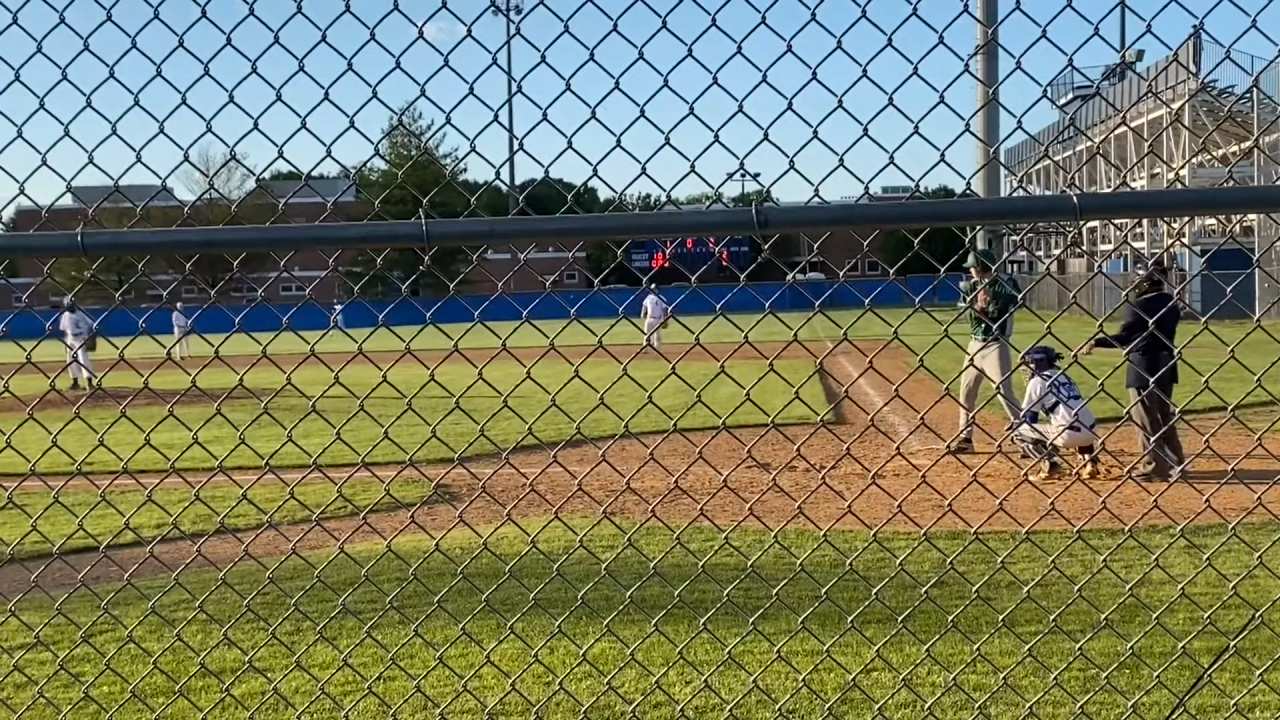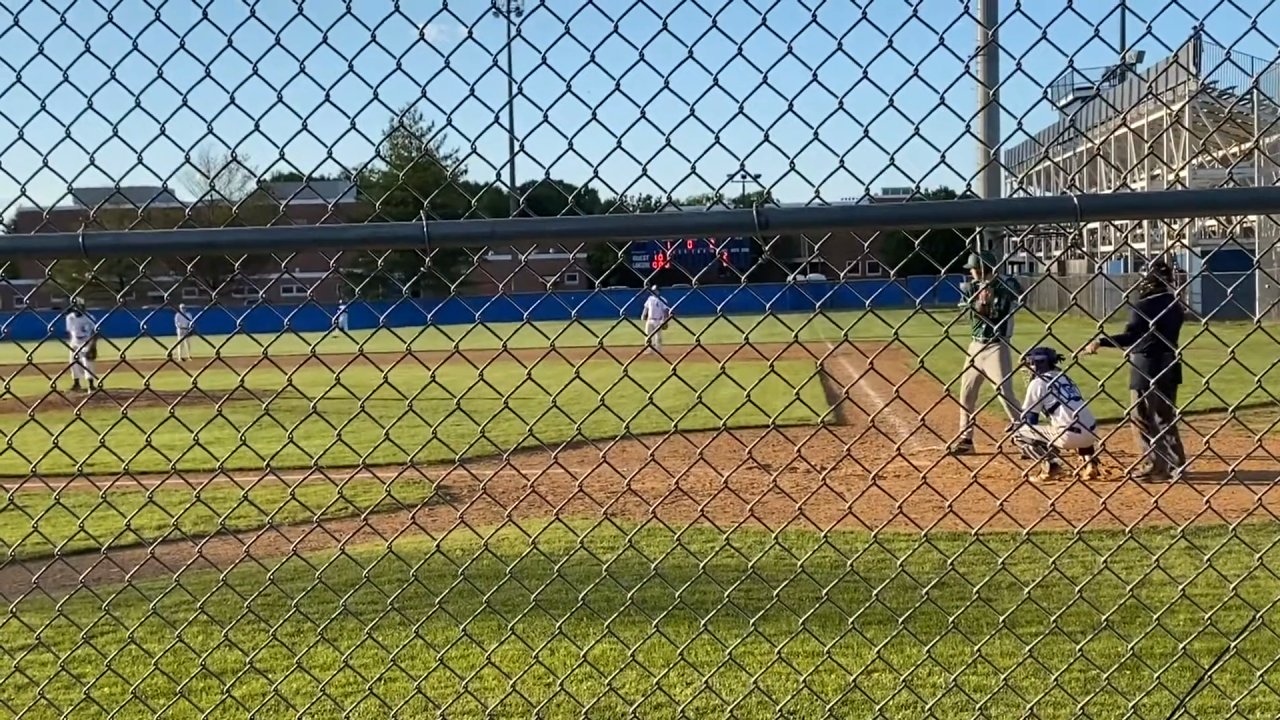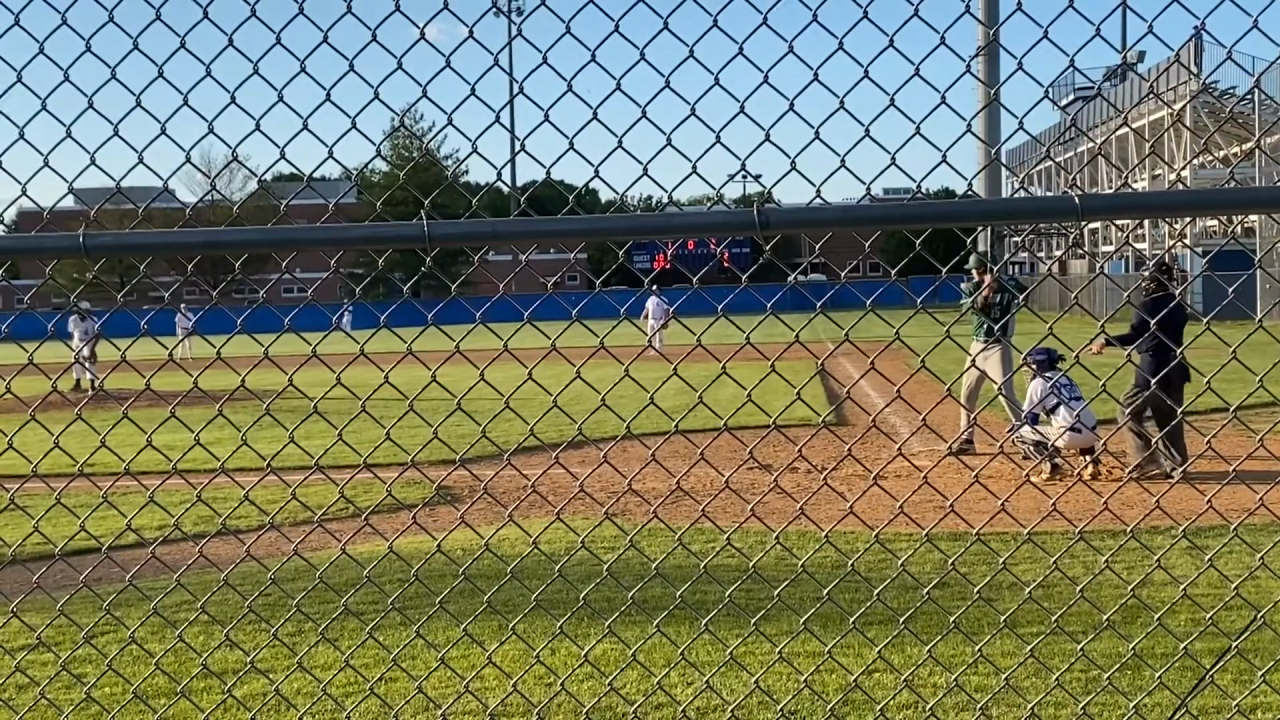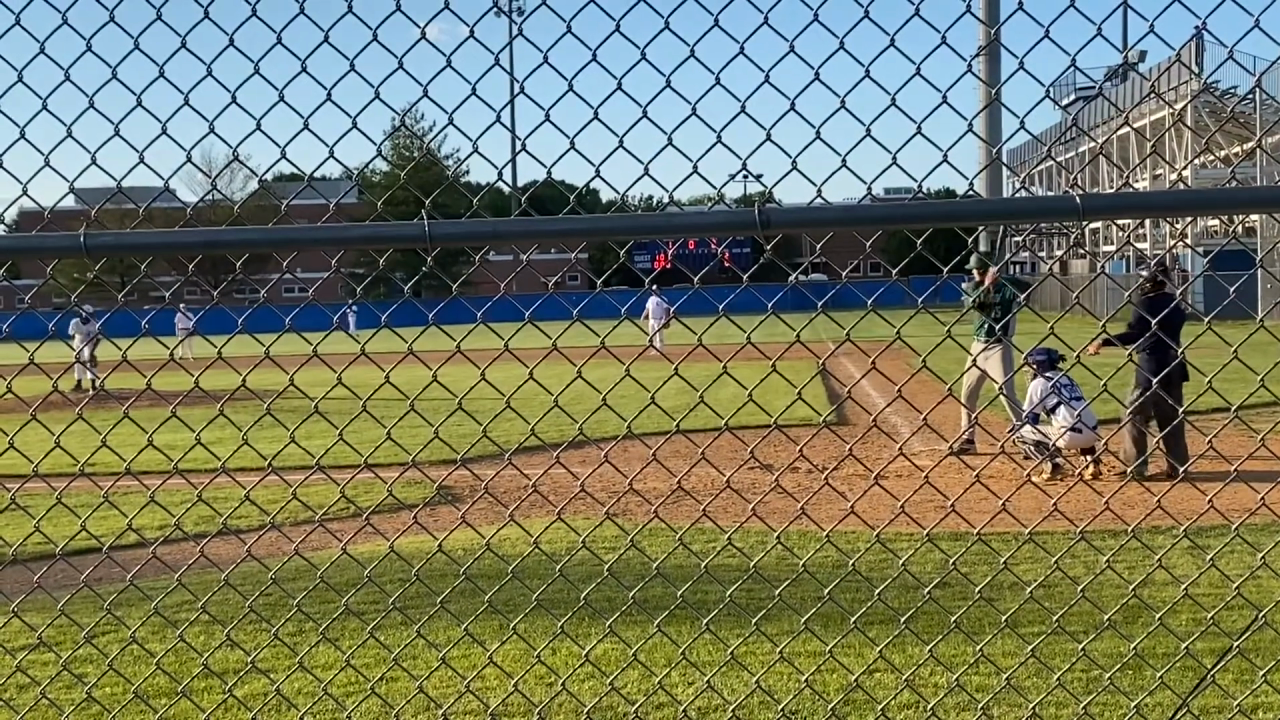
dt=0.2s
person 1, frame 1
left shoulder: (1139, 305)
right shoulder: (1171, 303)
left elbow: (1125, 337)
left wrist: (1095, 342)
left hip: (1144, 364)
right hip: (1166, 363)
left knee: (1146, 418)
right knee: (1164, 415)
left ankle: (1155, 467)
right ankle: (1174, 464)
person 1, frame 2
left shoulder: (1144, 306)
right shoulder: (1175, 305)
left elbow: (1130, 337)
left wrist: (1100, 341)
left hip: (1147, 366)
right hip: (1169, 366)
left knee: (1142, 419)
right knee: (1167, 417)
left ankle: (1155, 468)
right ankle: (1175, 465)
person 1, frame 3
left shoulder: (1147, 305)
right shoulder: (1178, 305)
left elbow: (1135, 336)
left wrist: (1106, 341)
left hip: (1153, 365)
right hip: (1175, 365)
left knee: (1129, 413)
right knee: (1171, 417)
left ankle: (1146, 463)
right ankle: (1177, 466)
person 1, frame 4
left shoulder: (1145, 303)
right shoulder: (1175, 304)
left elbow: (1133, 335)
right elbow: (1171, 331)
left wrist: (1103, 342)
left hip: (1152, 365)
right hip: (1173, 365)
left knee: (1136, 416)
right knee: (1172, 417)
left ankle: (1135, 467)
right ankle: (1178, 466)
person 2, frame 1
left shoulder: (1004, 283)
right shoulder: (971, 286)
left elbow: (1019, 299)
right elbow: (970, 316)
left wrist: (992, 295)
right wrist: (979, 306)
left hip: (996, 345)
right hip: (975, 344)
left knee: (1004, 392)
right knee: (966, 392)
right ankle: (965, 438)
person 2, frame 2
left shoulder: (1005, 284)
right shoulder: (971, 288)
right elbow: (969, 312)
left wrist: (993, 291)
right wrist: (980, 302)
left hip: (997, 346)
right hip: (976, 345)
left knee: (1005, 393)
right knee: (967, 393)
right ankle: (965, 439)
person 2, frame 3
left shoulder: (1007, 284)
right shoulder: (972, 287)
left elbow: (1024, 292)
right elbow: (969, 307)
left wrist: (997, 285)
right wrist: (984, 294)
left hip: (998, 346)
right hip: (977, 345)
left knee: (1005, 393)
right knee: (967, 393)
right ankle: (966, 439)
person 2, frame 4
left shoulder: (1007, 285)
right shoulder: (973, 286)
left elbow: (1027, 289)
right elbow: (970, 303)
left wrist: (1001, 279)
right wrist: (987, 286)
left hip: (999, 347)
right hip: (978, 345)
left knee: (1006, 393)
right knee: (968, 393)
right ankle: (967, 439)
